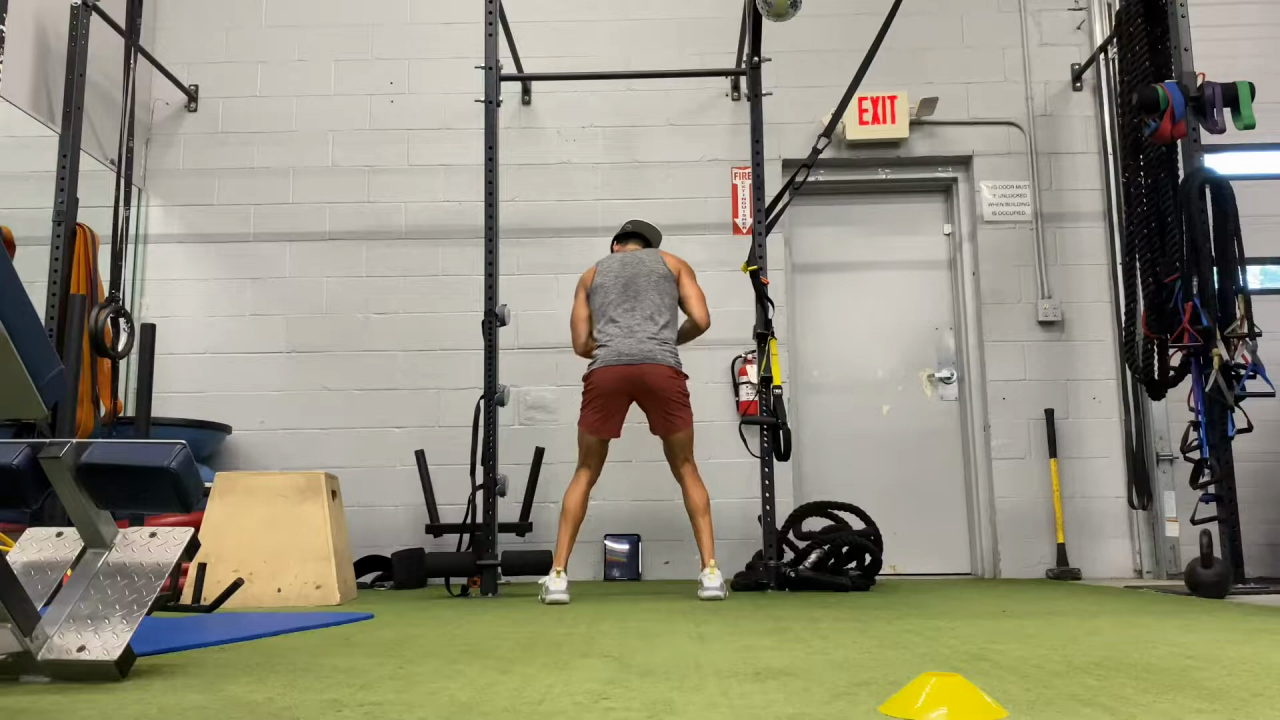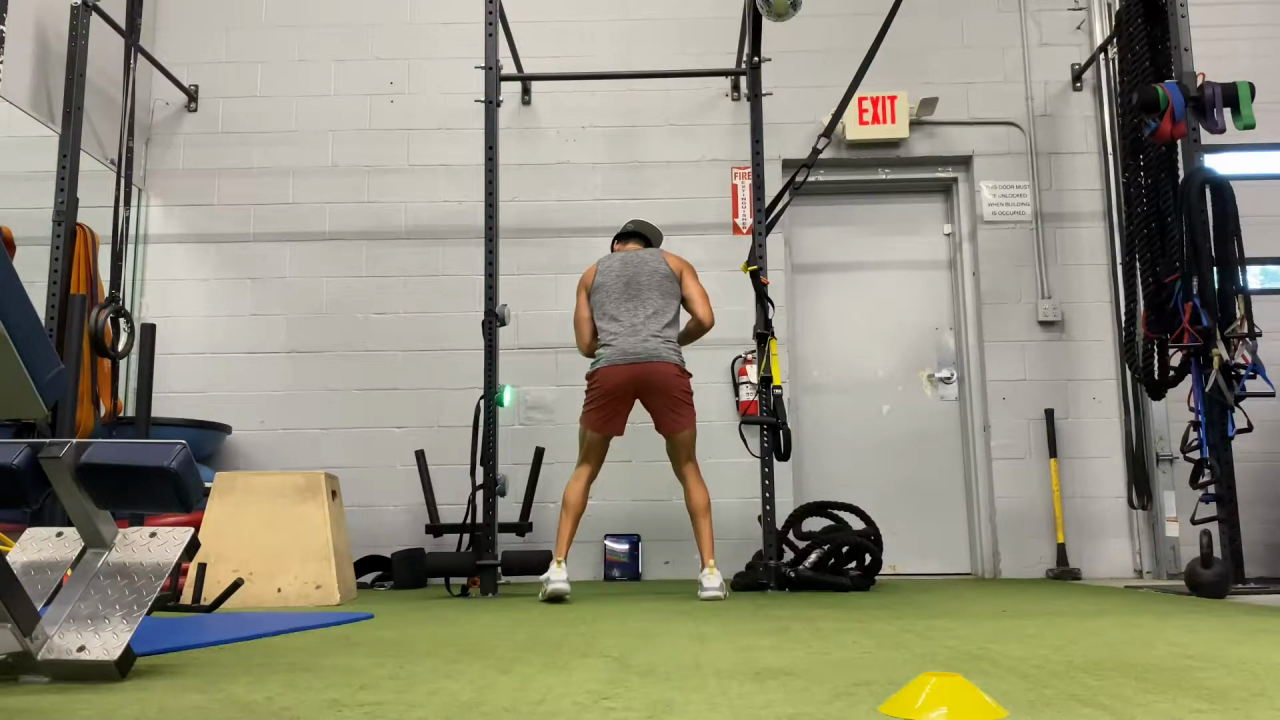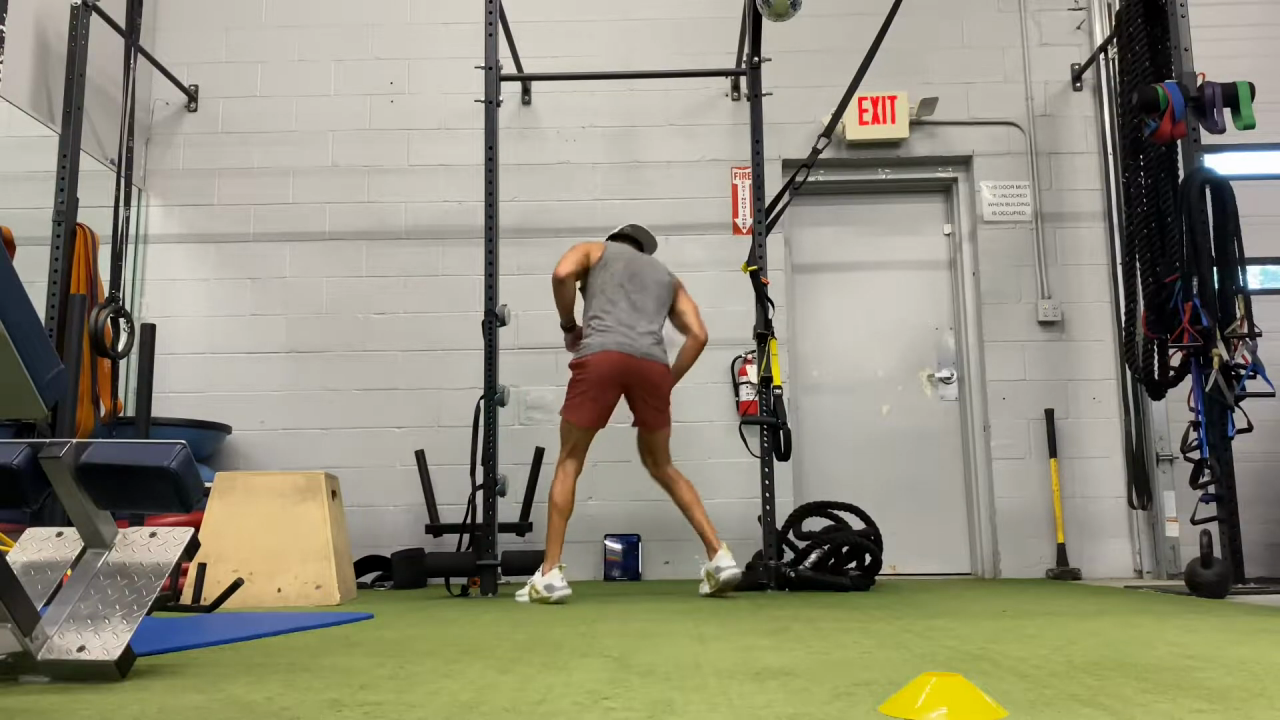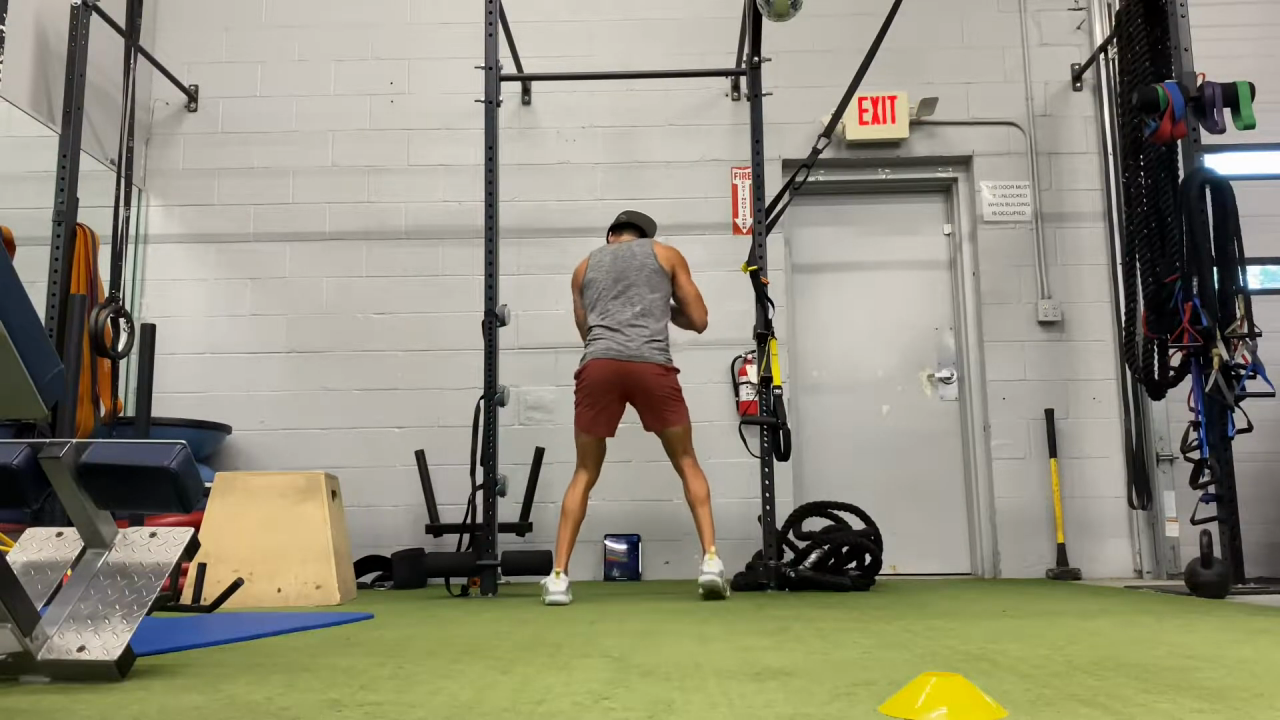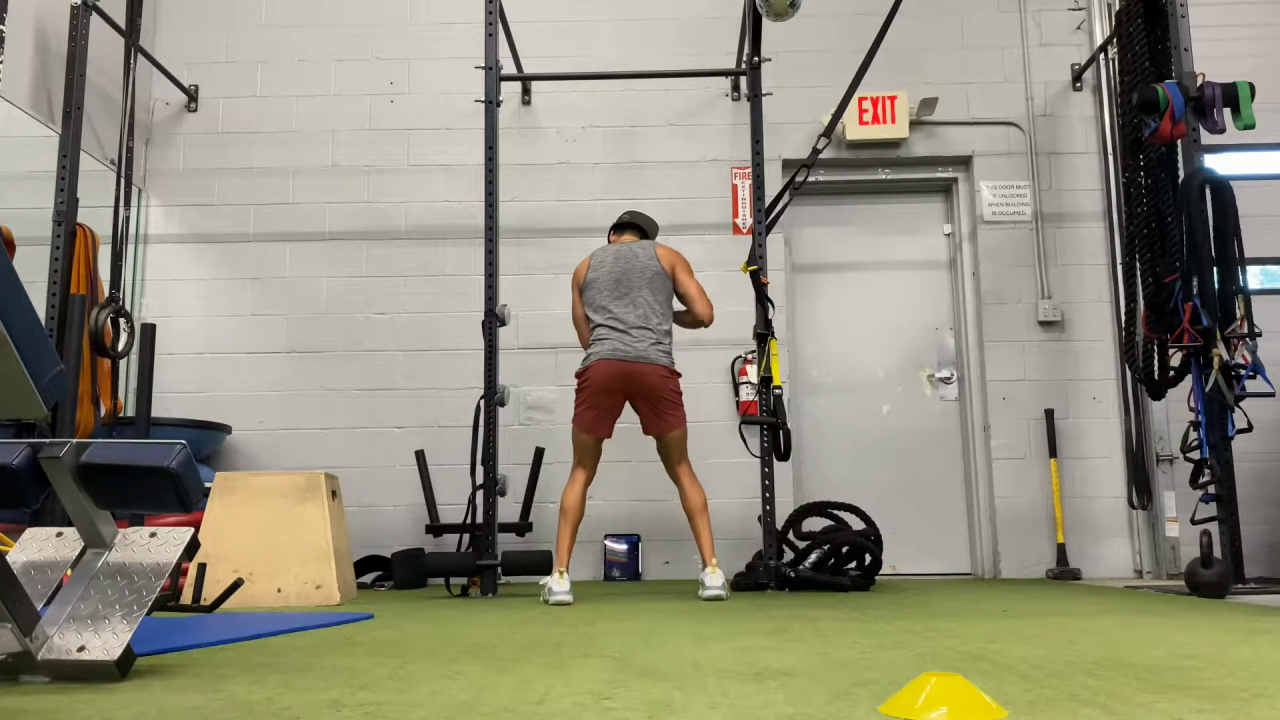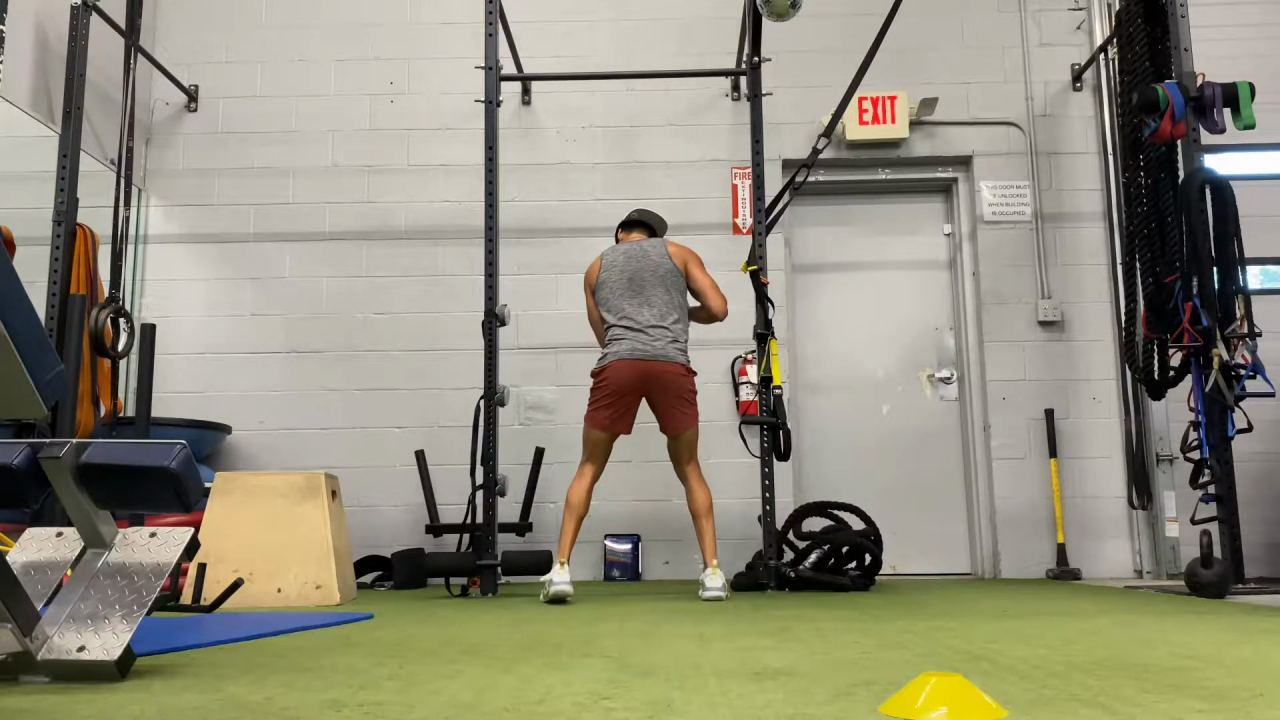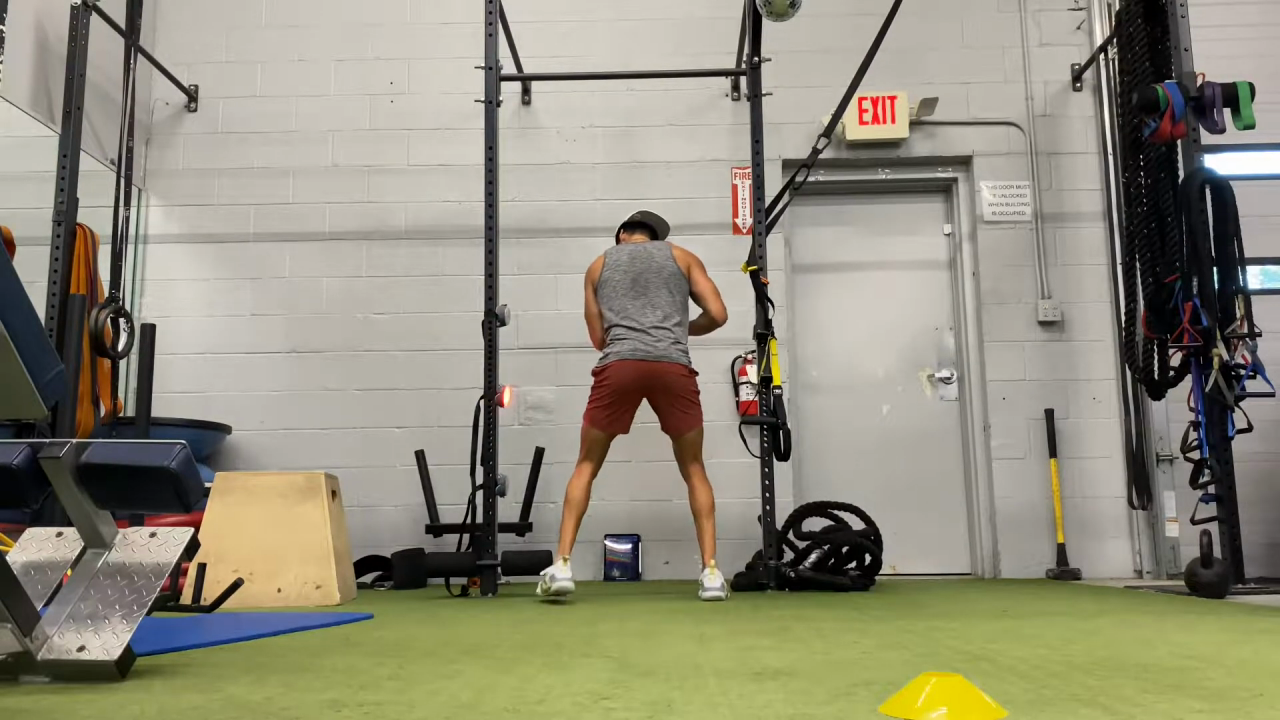
dt=0.5s
person 1, frame 1
left shoulder: (592, 275)
right shoulder: (673, 264)
left elbow: (581, 344)
right elbow: (701, 320)
left hip: (607, 371)
right hip: (660, 370)
left knee: (585, 474)
right knee: (686, 471)
left ankle: (557, 575)
right ankle: (710, 572)
person 1, frame 2
left shoulder: (593, 273)
right shoulder: (674, 263)
left elbow: (585, 344)
right elbow: (704, 318)
left hip: (611, 370)
right hip: (665, 368)
left knee: (586, 469)
right knee: (687, 470)
left ankle: (558, 567)
right ankle: (710, 573)
person 1, frame 3
left shoulder: (596, 251)
right shoulder: (666, 275)
left elbow: (562, 272)
right elbow: (698, 334)
left wrist: (572, 329)
right wrist: (670, 379)
left hip: (602, 359)
right hip: (652, 365)
left knee: (569, 464)
right knee: (663, 470)
left ankle: (551, 573)
right ankle: (720, 556)
person 1, frame 4
left shoulder: (585, 266)
right shoulder: (666, 254)
right elbow: (698, 321)
left hip: (597, 366)
right hip: (651, 366)
left knee: (585, 474)
right knee: (687, 464)
left ankle: (558, 577)
right ankle: (710, 560)
person 1, frame 5
left shoulder: (586, 267)
right shoulder: (668, 257)
right elbow: (704, 315)
left hip: (601, 367)
right hip: (654, 368)
left knee: (581, 473)
right knee: (681, 471)
left ankle: (559, 577)
right ankle: (711, 572)
person 1, frame 6
left shoulder: (597, 268)
right shoulder: (678, 253)
right elbow: (718, 309)
left hip: (617, 367)
right hip: (671, 366)
left knee: (589, 469)
right knee: (689, 471)
left ankle: (561, 568)
right ankle: (712, 573)
person 1, frame 7
left shoulder: (600, 265)
right shoulder: (681, 257)
right elbow: (718, 314)
left hip: (620, 366)
right hip: (673, 367)
left knee: (586, 466)
right knee: (693, 471)
left ankle: (561, 565)
right ankle: (711, 573)
